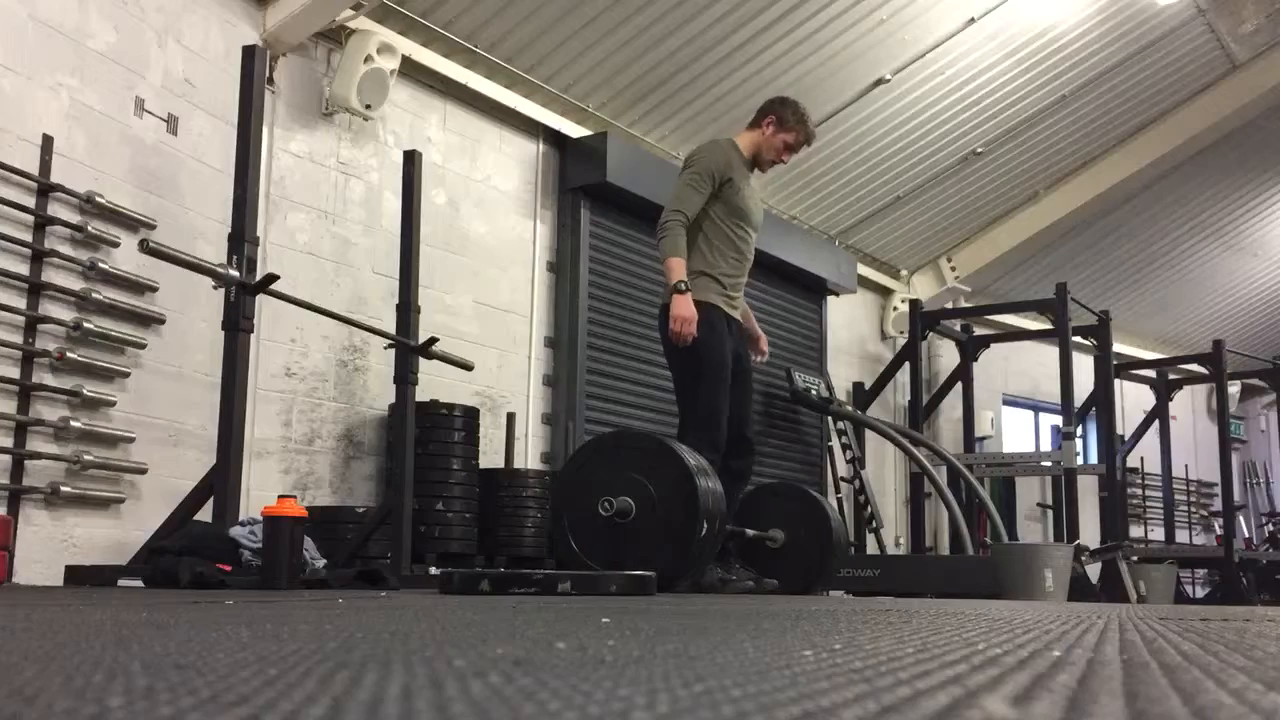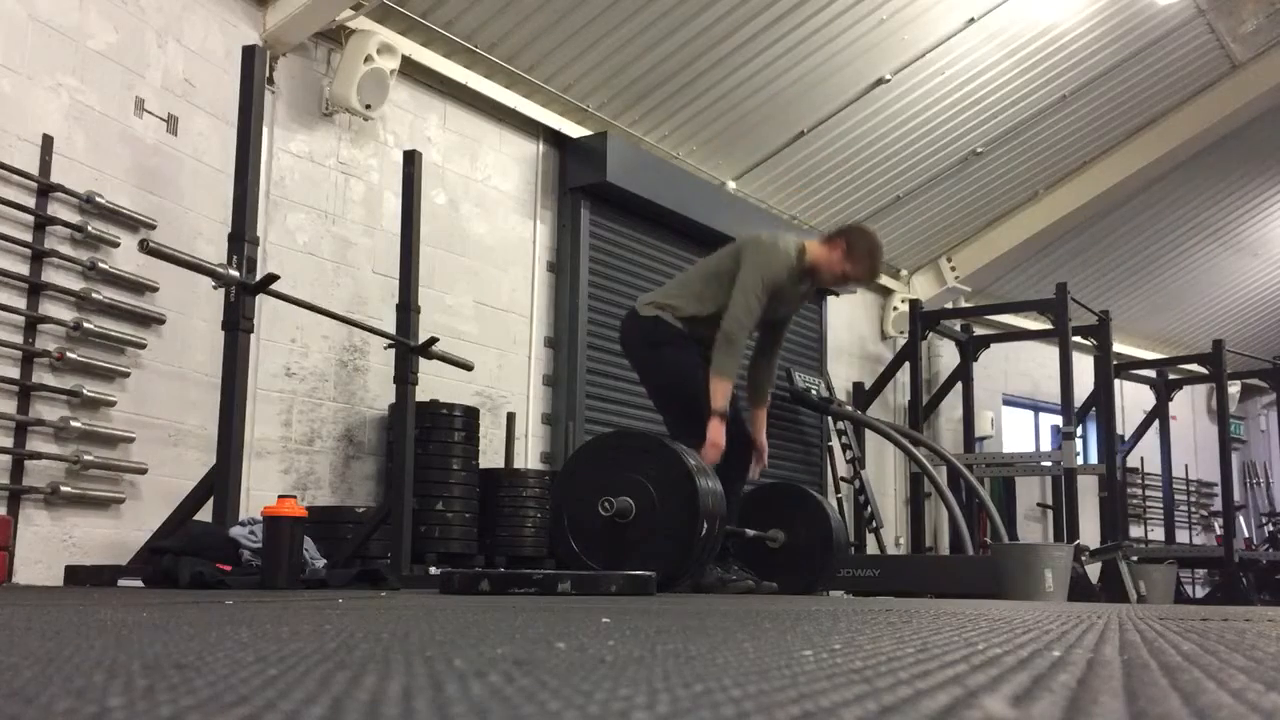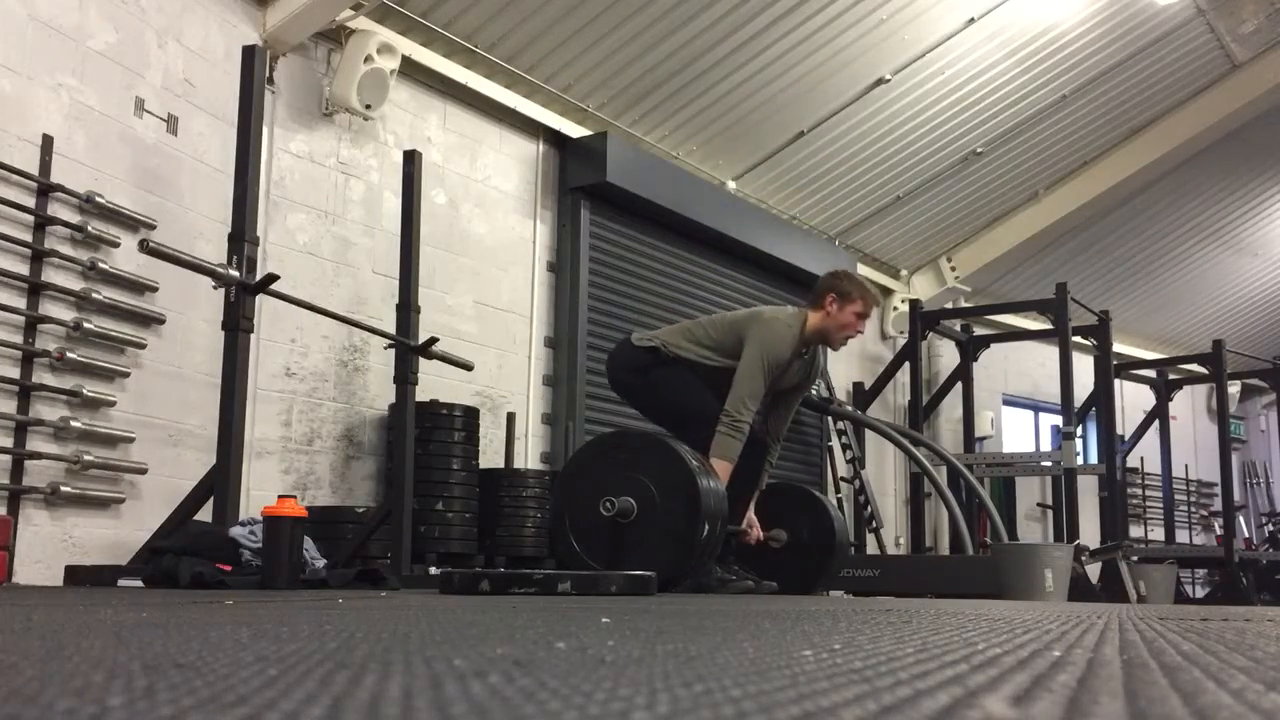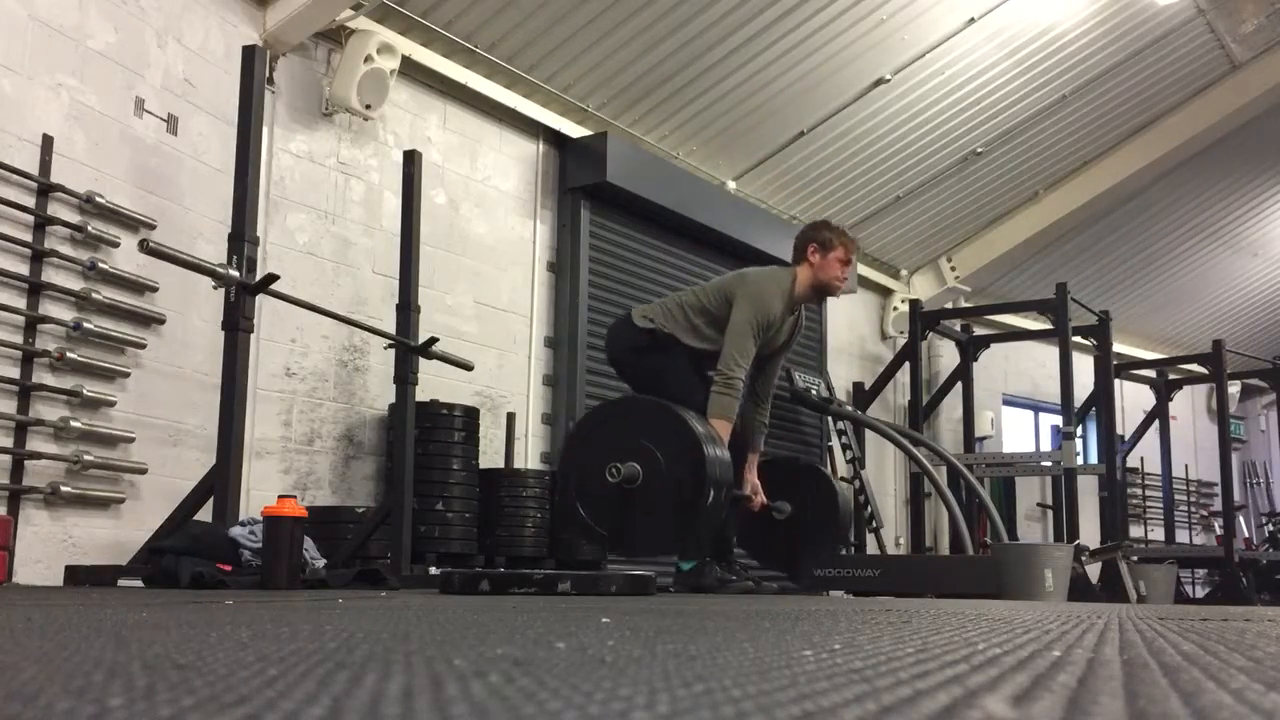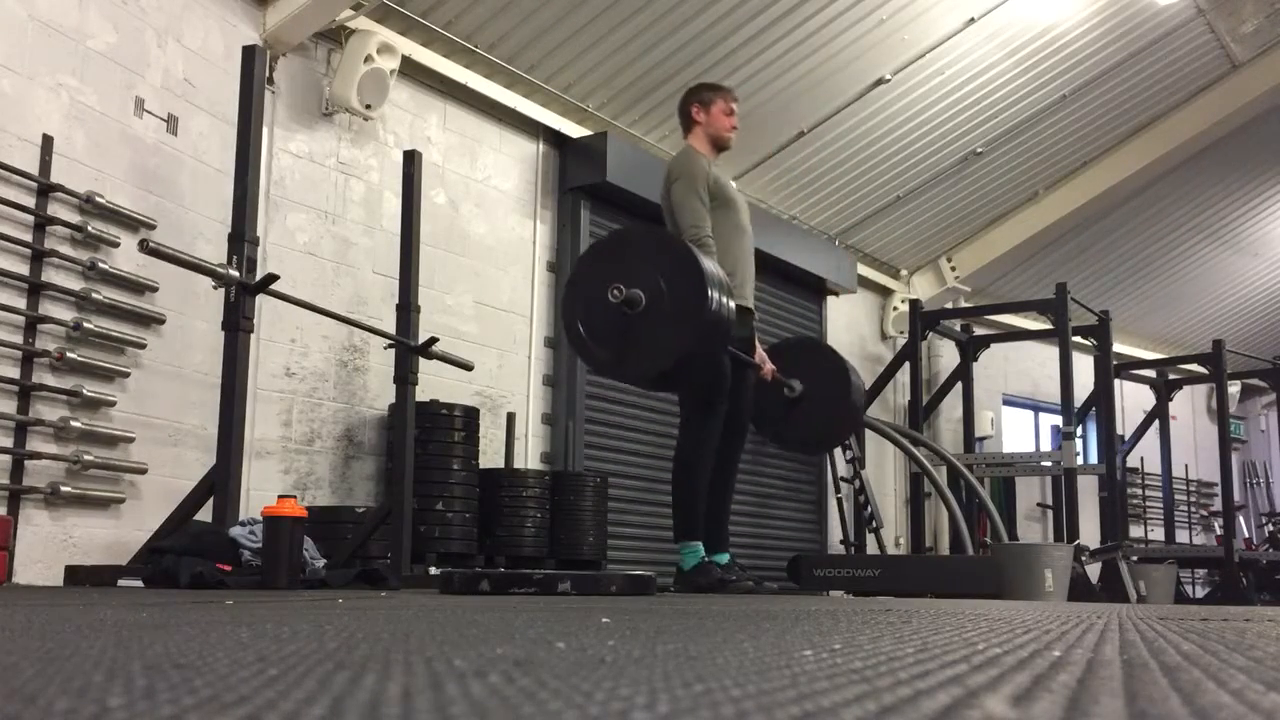
dt=1s
person 1, frame 1
left shoulder: (747, 185)
right shoulder: (715, 156)
right elbow: (672, 224)
left wrist: (750, 322)
right wrist: (680, 290)
left hip: (725, 321)
right hip: (695, 316)
left knee: (738, 443)
right knee: (704, 438)
left ankle: (718, 555)
person 1, frame 2
left shoulder: (803, 284)
right shoulder: (774, 257)
left elbow: (766, 359)
right elbow: (731, 336)
left wrist: (758, 429)
right wrist: (718, 416)
left hip: (690, 338)
right hip: (657, 328)
left knee: (738, 447)
right knee: (702, 446)
left ankle: (716, 558)
person 1, frame 3
left shoulder: (810, 362)
right shoulder: (774, 331)
left elbow: (770, 437)
right elbow: (735, 419)
left wrist: (745, 508)
left hip: (680, 370)
right hip: (641, 360)
left knee: (752, 445)
right knee: (714, 436)
left ankle: (717, 559)
right ankle: (697, 564)
person 1, frame 4
left shoulder: (794, 318)
right shoulder: (763, 290)
left elbow: (759, 398)
right elbow: (729, 377)
left wrist: (750, 471)
left hip: (675, 351)
right hip: (641, 340)
left knee: (731, 443)
left ankle: (720, 559)
right ankle: (694, 565)
person 1, frame 5
left shoulder: (716, 179)
right shoulder: (689, 165)
right elbow: (699, 241)
left wrist: (754, 342)
left hip: (735, 321)
left knee: (730, 436)
right knee: (703, 428)
left ankle: (717, 555)
right ankle: (692, 560)
